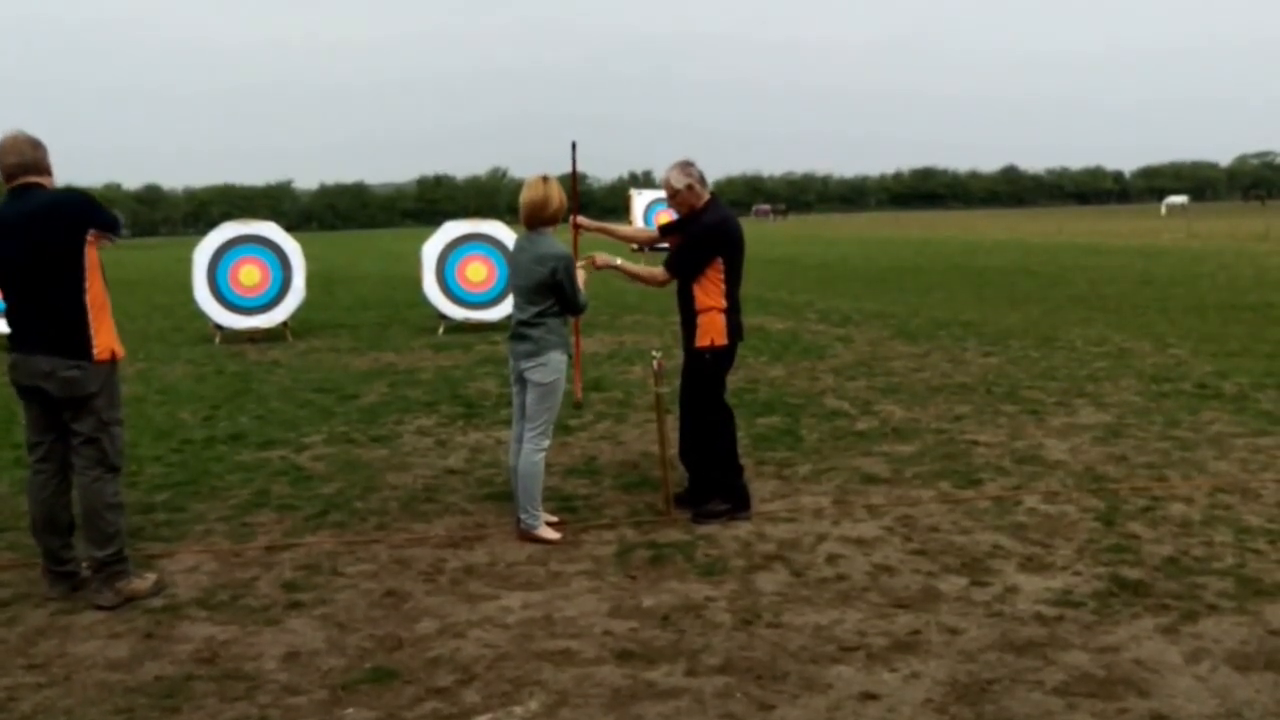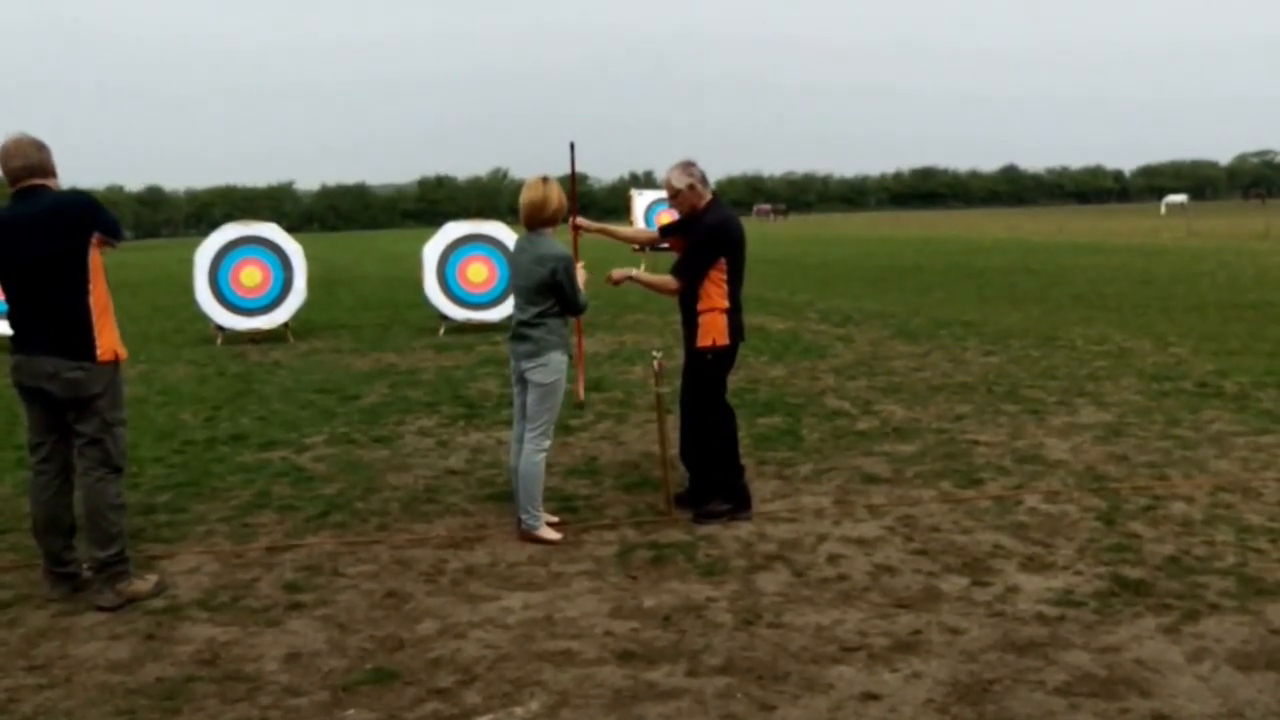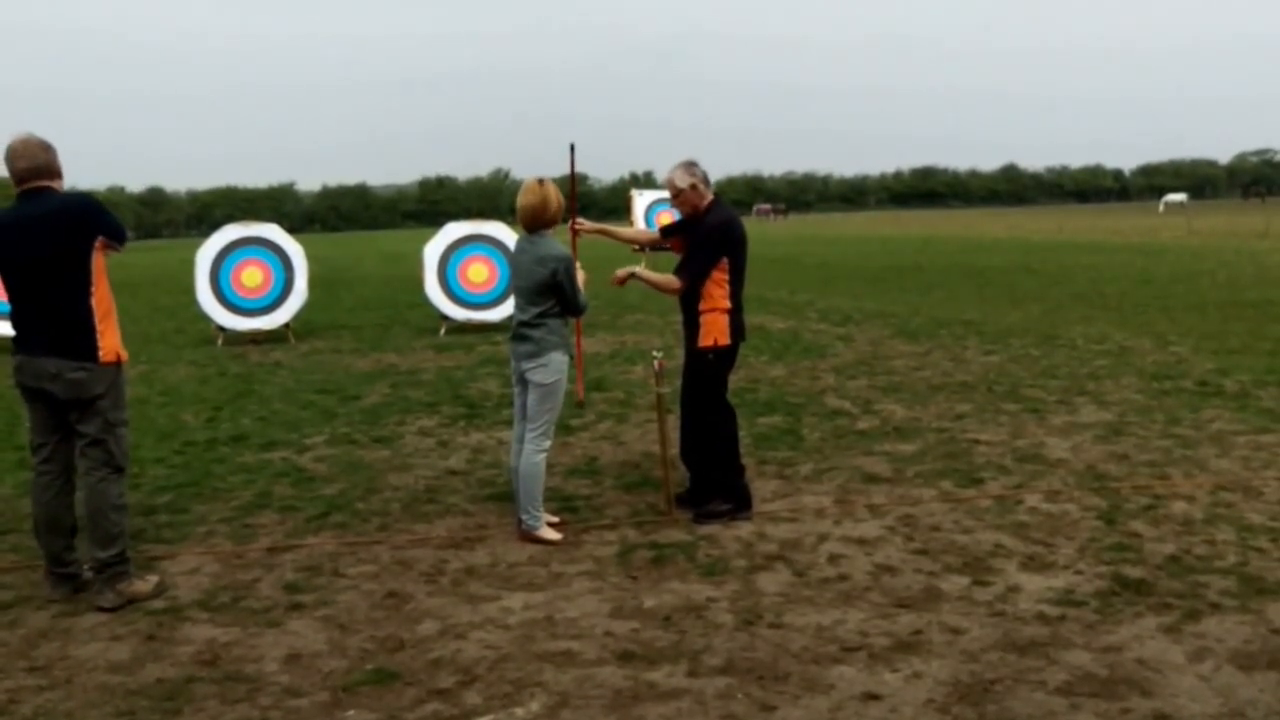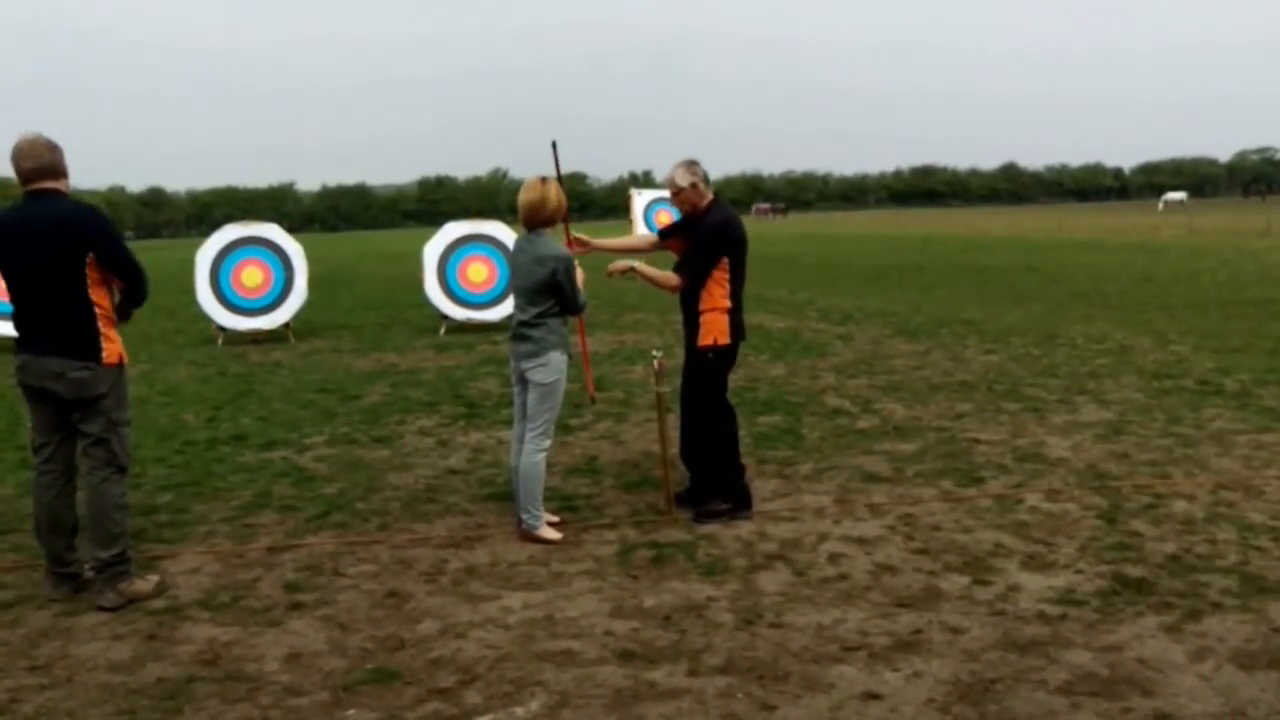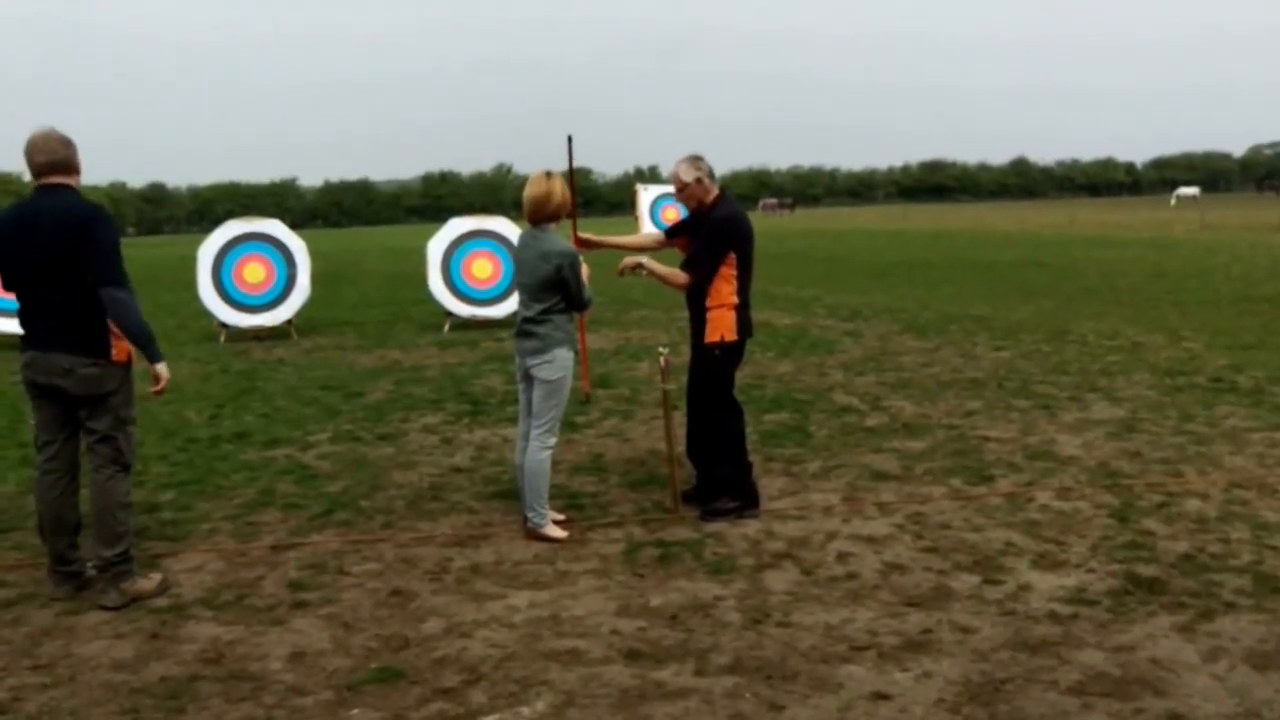
dt=0.5s
person 1, frame 1
right shoulder: (70, 205)
right elbow: (113, 225)
right hip: (80, 360)
left knee: (46, 464)
right knee: (97, 466)
left ankle: (59, 572)
right ankle: (110, 577)
person 1, frame 2
right shoulder: (75, 207)
right elbow: (113, 233)
right hip: (83, 361)
left knee: (48, 465)
right knee: (100, 465)
left ankle: (61, 573)
right ankle: (112, 578)
person 1, frame 3
right shoulder: (79, 209)
right elbow: (119, 238)
right hip: (85, 361)
left knee: (49, 465)
right knee: (102, 465)
left ankle: (61, 573)
right ankle: (112, 578)
person 1, frame 4
right shoulder: (84, 218)
right elbow: (134, 281)
right wrist: (121, 308)
right hip: (88, 362)
left knee: (51, 465)
right knee: (105, 466)
left ankle: (62, 573)
right ankle: (113, 578)
person 1, frame 5
right shoulder: (89, 216)
right elbow: (115, 292)
right wrist: (153, 353)
right hip: (94, 359)
left knee: (54, 463)
right knee: (110, 464)
left ankle: (63, 572)
right ankle: (116, 577)
person 2, frame 1
left shoulder: (520, 246)
right shoulder: (558, 254)
right elbow: (576, 306)
right wrist: (580, 281)
left hip: (519, 349)
right hip: (546, 354)
left knee: (521, 435)
right knee: (536, 439)
left ankle: (527, 510)
right ankle: (530, 522)
person 2, frame 2
left shoulder: (521, 246)
right shoulder: (558, 255)
right elbow: (576, 307)
right wrist: (580, 281)
left hip: (520, 349)
right hip: (546, 354)
left knee: (521, 436)
right knee: (537, 440)
left ankle: (528, 511)
right ankle: (531, 523)
person 2, frame 3
left shoulder: (521, 247)
right shoulder: (559, 256)
right elbow: (576, 307)
right wrist: (579, 281)
left hip: (521, 350)
right hip: (547, 354)
left knee: (522, 436)
right knee: (538, 440)
left ankle: (527, 511)
right ankle: (532, 523)
person 2, frame 4
left shoulder: (520, 246)
right shoulder: (558, 255)
right elbow: (575, 306)
right wrist: (579, 281)
left hip: (520, 349)
right hip: (546, 354)
left knee: (522, 436)
right knee: (538, 440)
left ankle: (528, 510)
right ankle: (532, 522)
person 2, frame 5
left shoulder: (524, 241)
right shoulder: (563, 251)
right elbow: (581, 303)
right wrist: (583, 277)
left hip: (526, 346)
right hip: (552, 351)
left knee: (527, 433)
right knee: (543, 437)
left ankle: (532, 509)
right ankle: (538, 521)
person 3, frame 1
left shoulder: (713, 224)
right shoulder: (699, 219)
left elbow: (662, 276)
right elbow: (649, 235)
left wrist: (614, 262)
right wrist: (596, 227)
left hip: (714, 331)
right hip: (701, 329)
left knee: (710, 407)
right knee: (694, 407)
left ankle: (732, 496)
right ankle: (703, 486)
person 3, frame 2
left shoulder: (715, 225)
right shoulder: (700, 219)
left elbow: (673, 284)
right elbow: (650, 236)
left wrist: (630, 274)
right wrist: (596, 228)
left hip: (715, 331)
right hip: (702, 329)
left knee: (711, 408)
right knee: (695, 407)
left ankle: (733, 496)
right ankle: (704, 486)
person 3, frame 3
left shoulder: (717, 225)
right shoulder: (700, 220)
left elbow: (677, 284)
right elbow: (652, 236)
left wrist: (634, 272)
right wrist: (598, 229)
left hip: (716, 331)
right hip: (703, 329)
left knee: (712, 408)
right knee: (695, 407)
left ankle: (734, 496)
right ankle: (705, 486)
person 3, frame 4
left shoulder: (717, 224)
right shoulder: (698, 220)
left elbow: (675, 281)
right elbow: (650, 241)
left wrist: (632, 267)
right wrist: (593, 243)
left hip: (715, 331)
right hip: (702, 329)
left knee: (712, 408)
right knee: (695, 407)
left ankle: (734, 496)
right ankle: (704, 486)
person 3, frame 5
left shoulder: (723, 220)
right shoulder: (704, 217)
left elbow: (683, 278)
right elbow: (657, 239)
left wrist: (642, 263)
right wrist: (600, 241)
left hip: (722, 327)
right hip: (708, 325)
left knee: (719, 405)
right knee: (701, 404)
left ankle: (741, 493)
right ankle: (712, 484)
